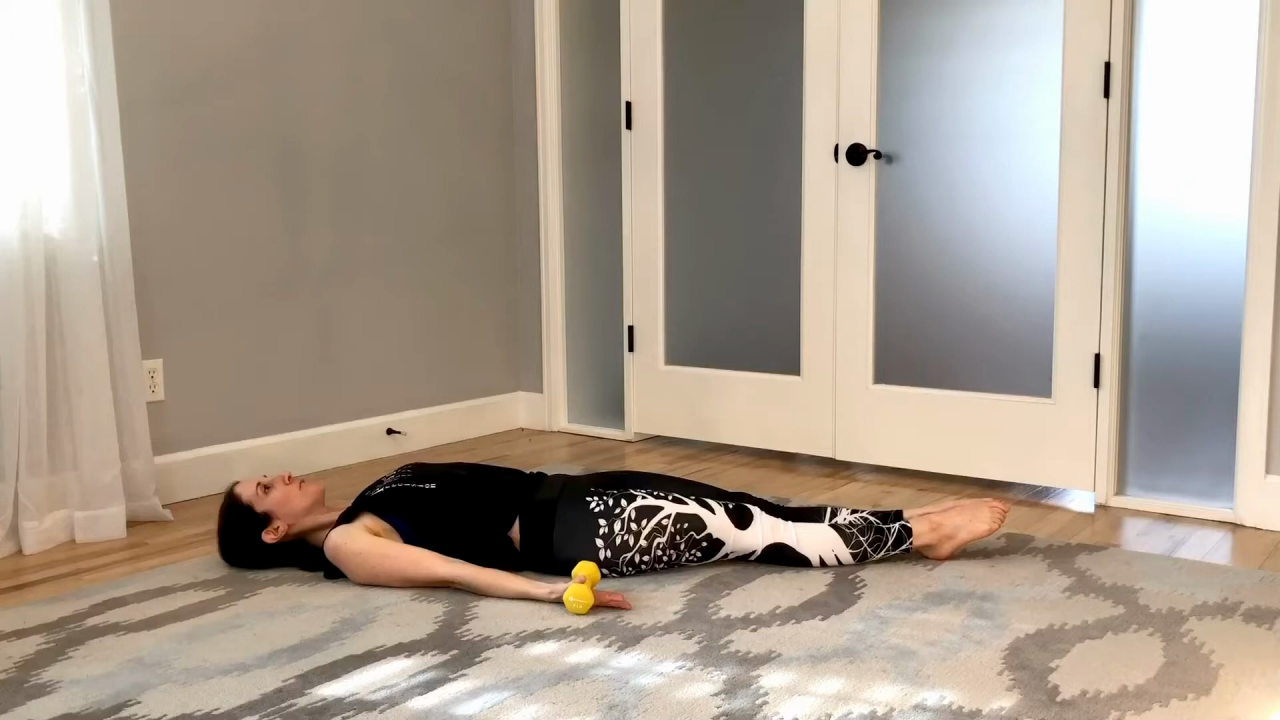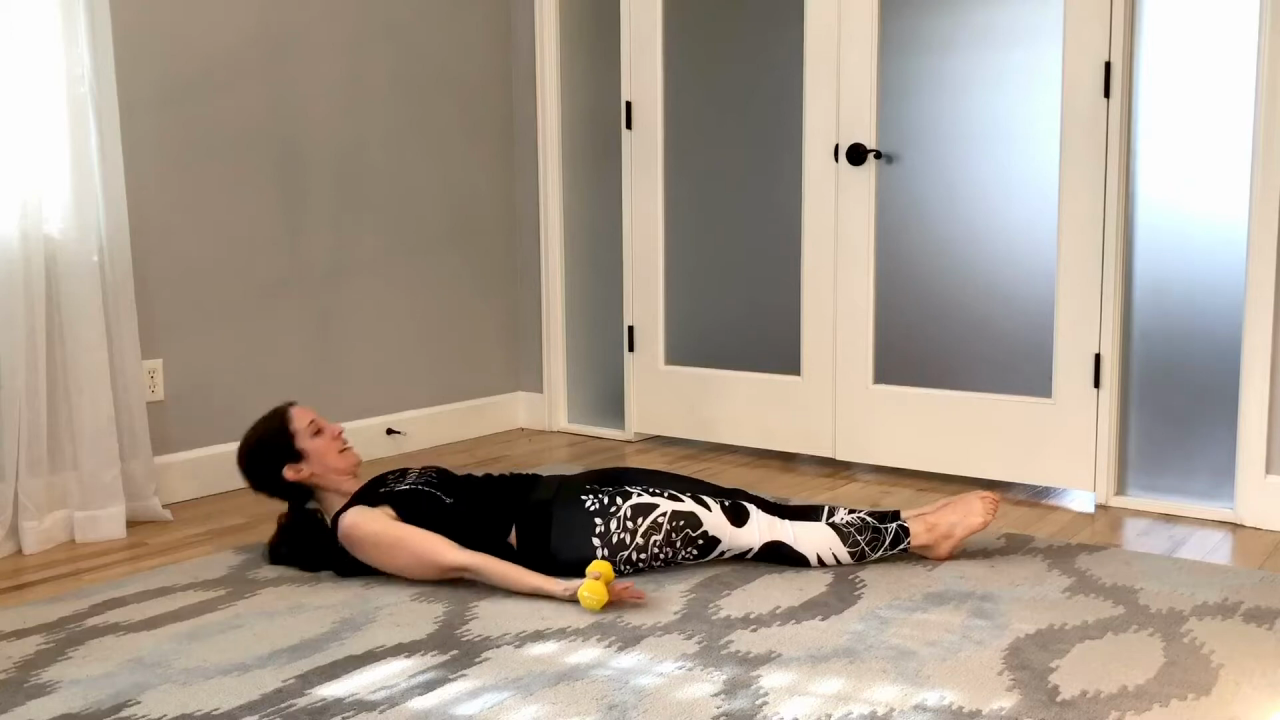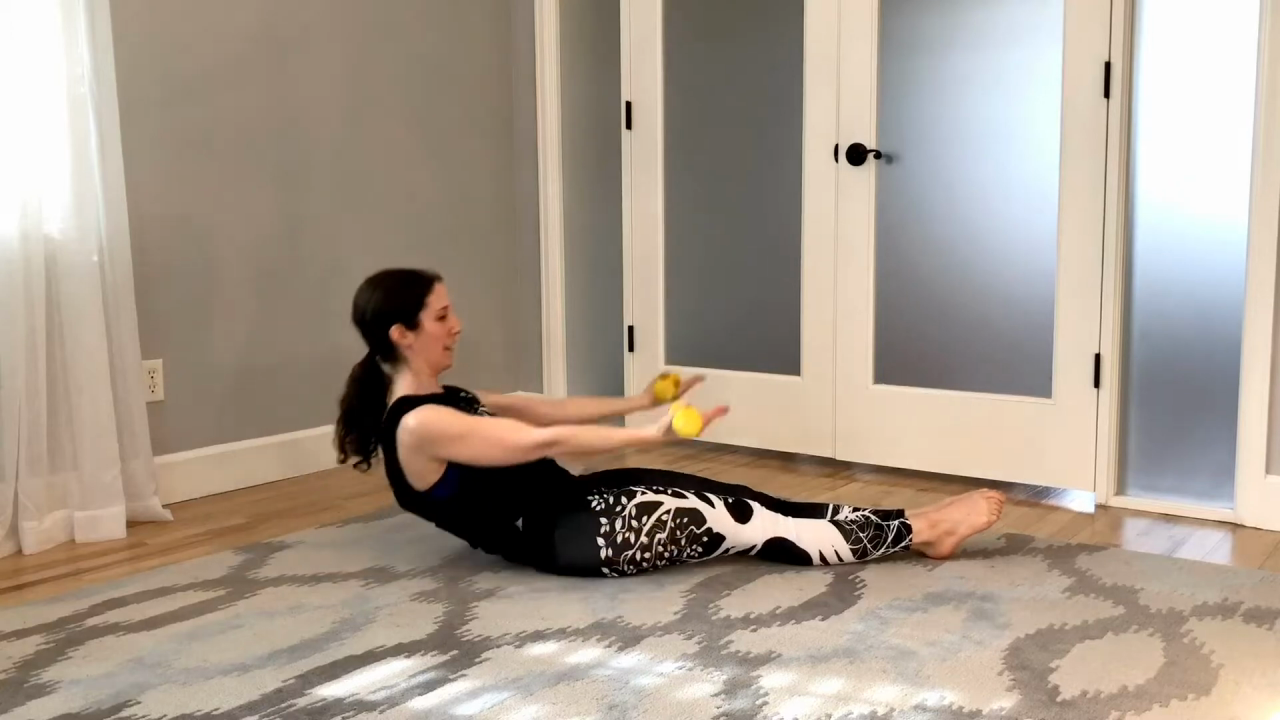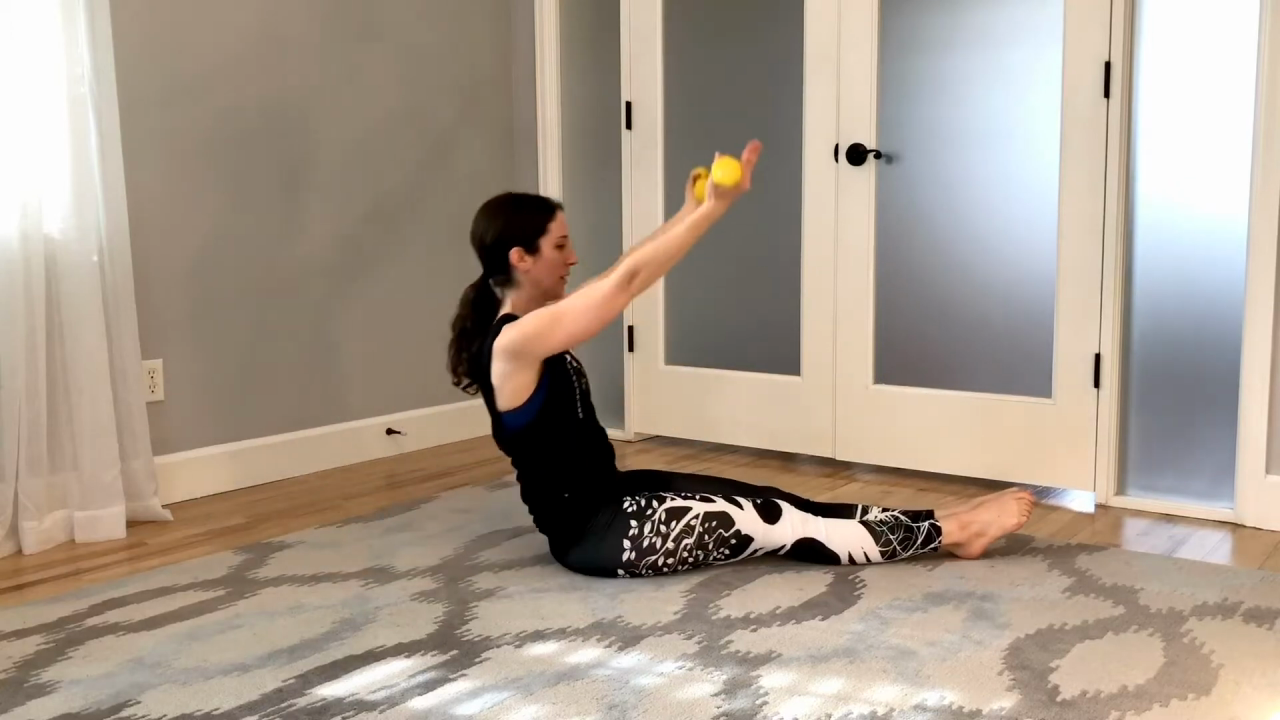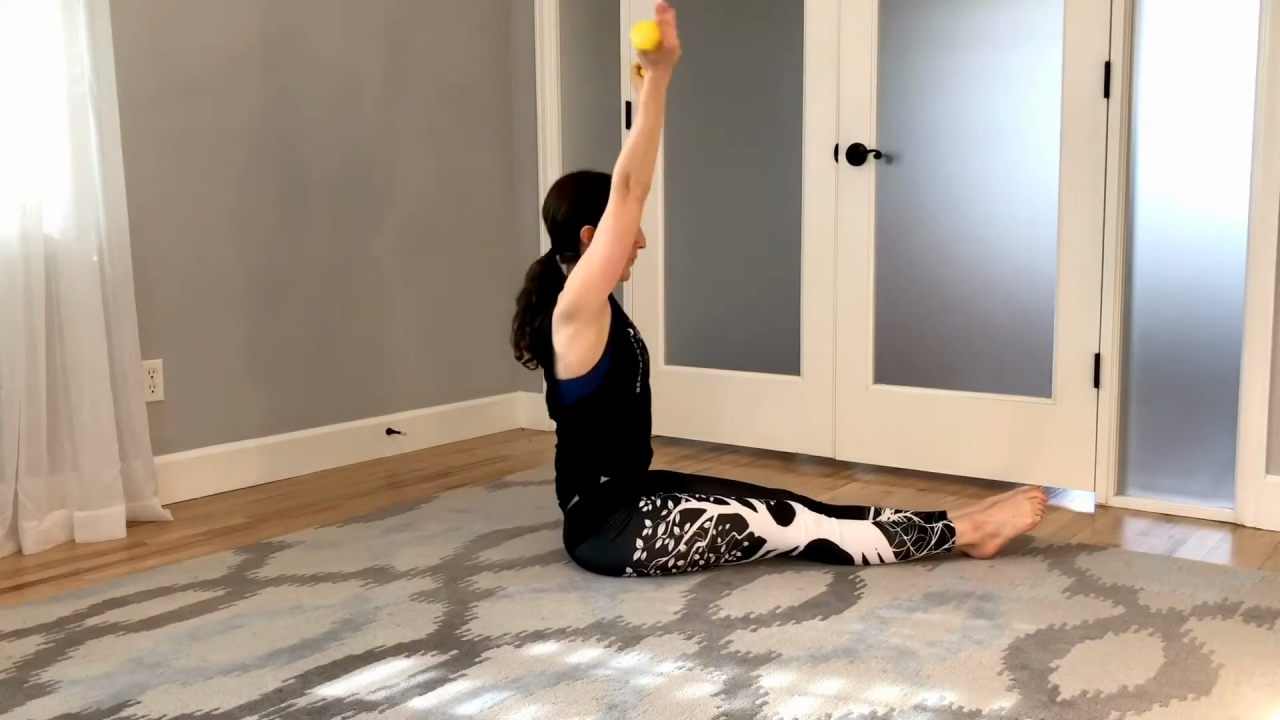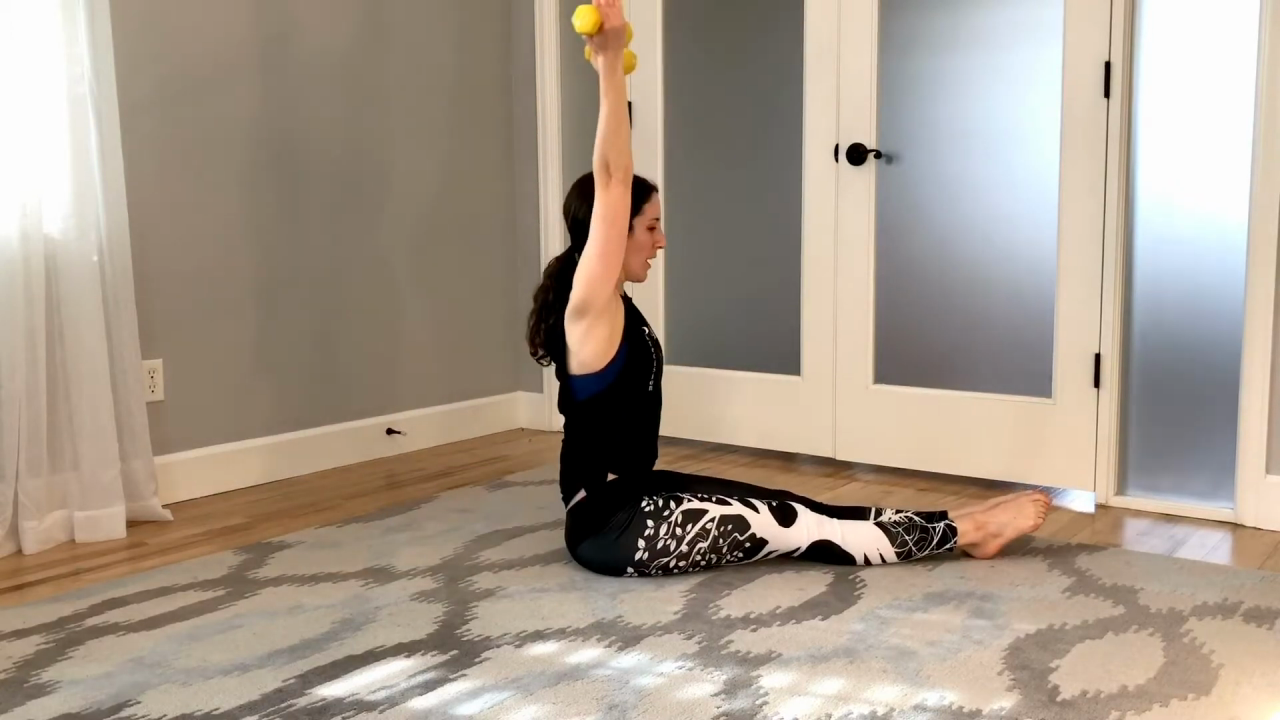
dt=0.4s
person 1, frame 1
left shoulder: (370, 508)
right shoulder: (346, 545)
right elbow: (451, 568)
right wrist: (551, 588)
left hip: (563, 496)
right hip: (565, 530)
left knee: (744, 507)
right knee: (745, 529)
left ankle: (908, 521)
right ankle: (914, 532)
person 1, frame 2
left shoulder: (384, 491)
right shoulder: (358, 525)
right elbow: (465, 559)
right wrist: (567, 588)
left hip: (565, 497)
right hip: (569, 532)
left knee: (740, 506)
right knee: (745, 527)
left ankle: (905, 522)
right ankle: (912, 532)
person 1, frame 3
left shoulder: (440, 398)
right shoulder: (417, 425)
left elbow: (542, 410)
right elbow: (547, 442)
left wrist: (637, 401)
right wrist: (652, 435)
left hip: (576, 500)
right hip: (566, 537)
left knee: (744, 506)
right knee: (741, 523)
left ankle: (910, 525)
right ankle: (916, 530)
person 1, frame 4
left shoulder: (533, 323)
right shoulder: (516, 340)
left elbow: (620, 276)
right elbow: (628, 279)
left wrist: (696, 209)
right wrist: (715, 208)
left hip: (612, 502)
right hip: (594, 532)
left knee: (773, 506)
right knee: (774, 522)
left ankle: (938, 527)
right ankle: (946, 531)
person 1, frame 5
left shoulder: (590, 307)
right shoulder: (577, 305)
left elbow: (625, 196)
right elbow: (628, 193)
left wrist: (652, 88)
right wrist: (658, 81)
left hip: (630, 498)
right hip: (610, 528)
left knee: (791, 509)
right knee: (786, 525)
left ankle: (954, 525)
right ankle: (960, 534)
person 1, frame 6
left shoulder: (606, 306)
right shoulder: (591, 306)
left elbow: (612, 182)
right elbow: (610, 182)
left wrist: (610, 66)
right wrist: (609, 66)
left hip: (632, 500)
right hip: (611, 526)
left knee: (793, 511)
right knee: (786, 527)
left ankle: (953, 525)
right ankle: (960, 532)
